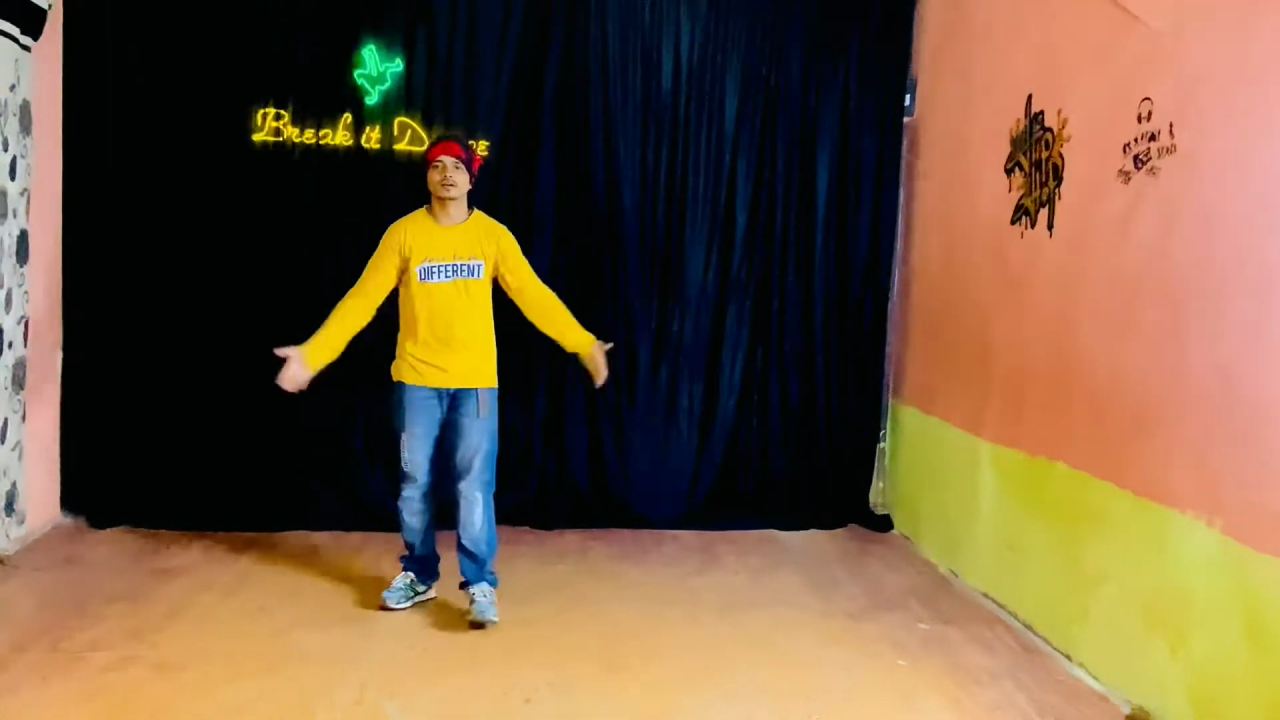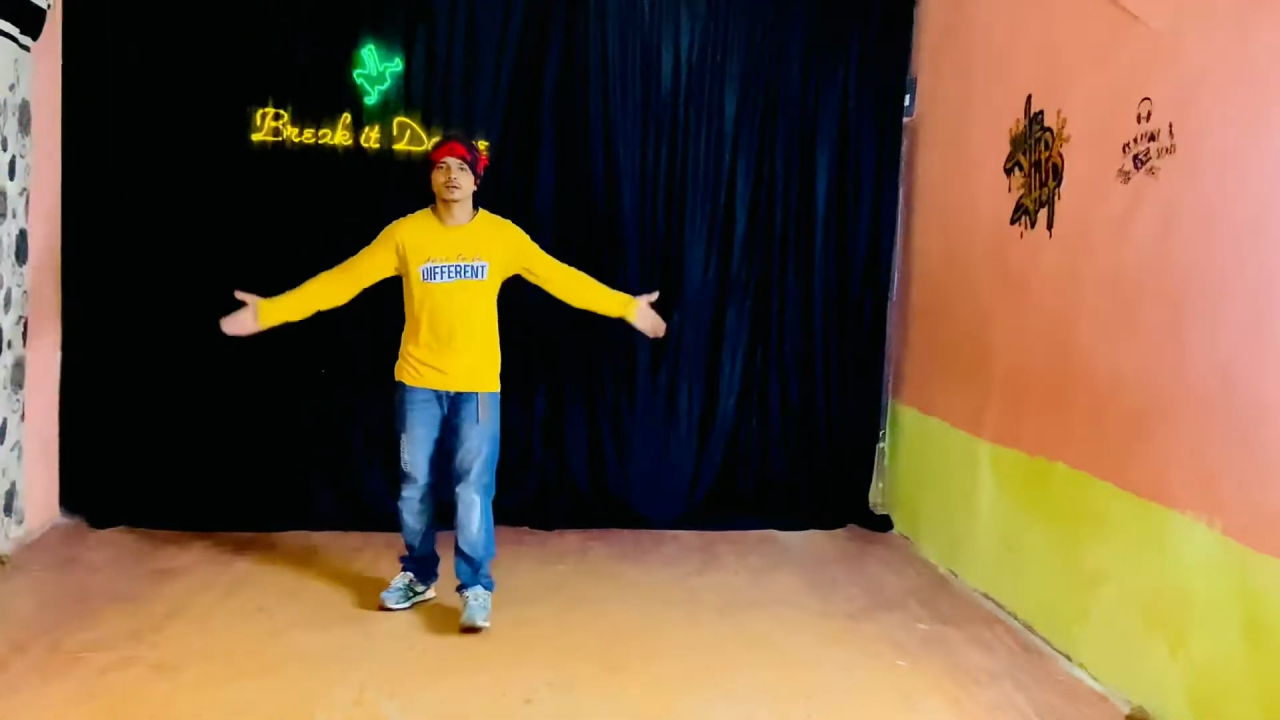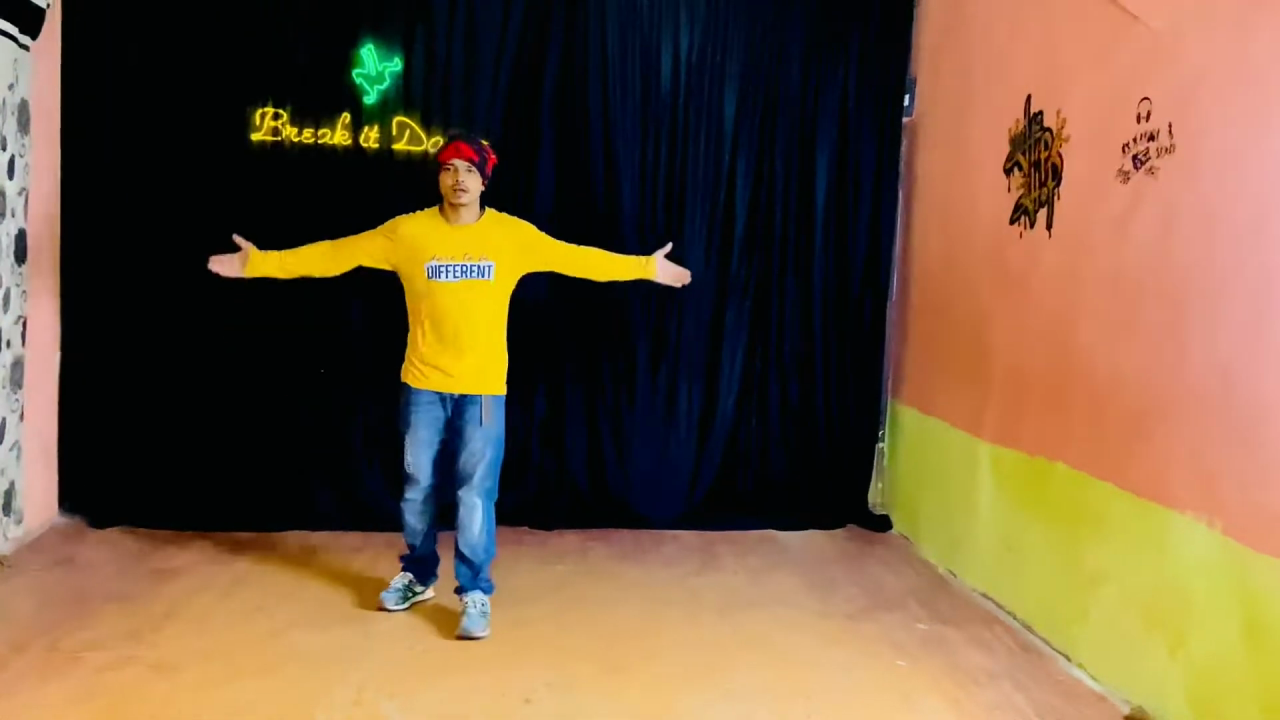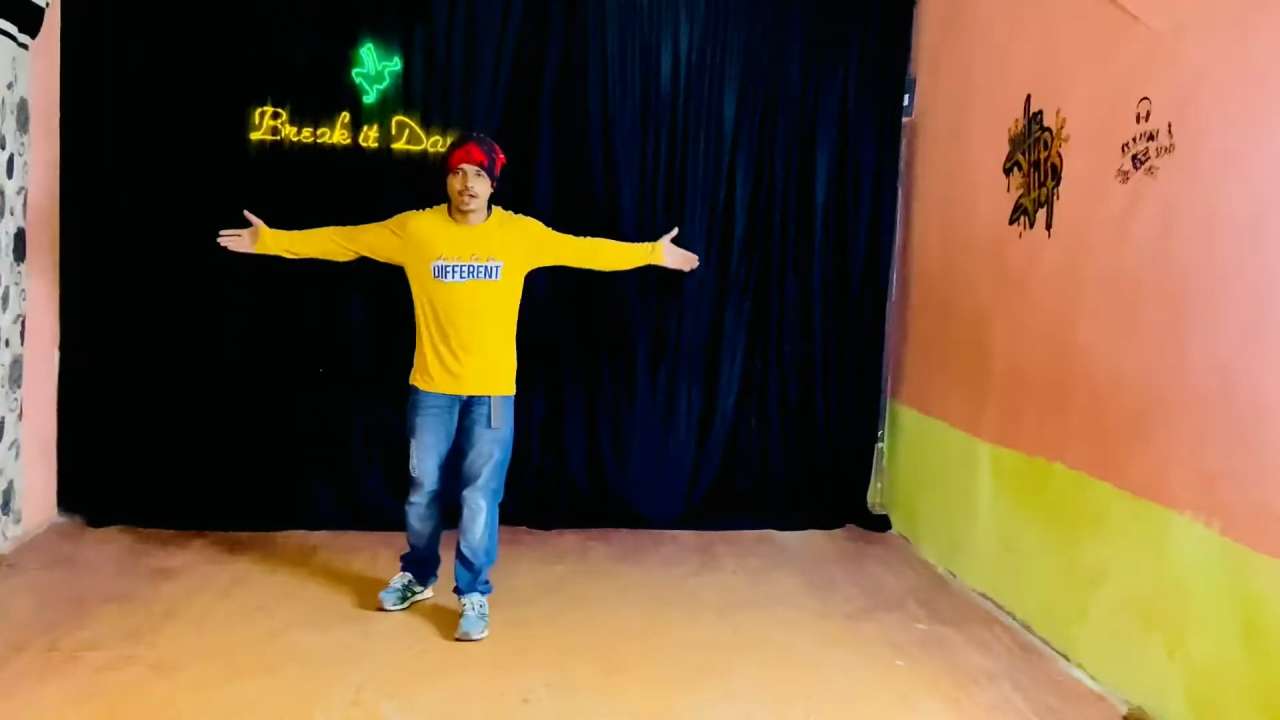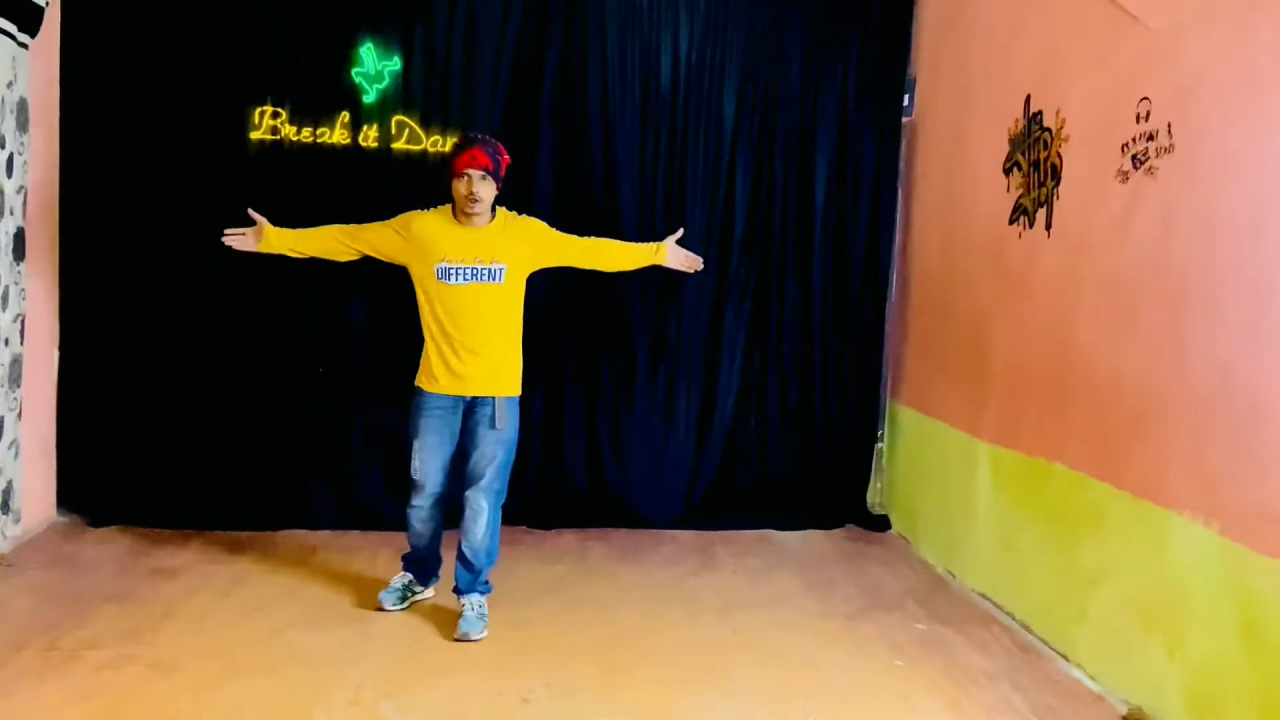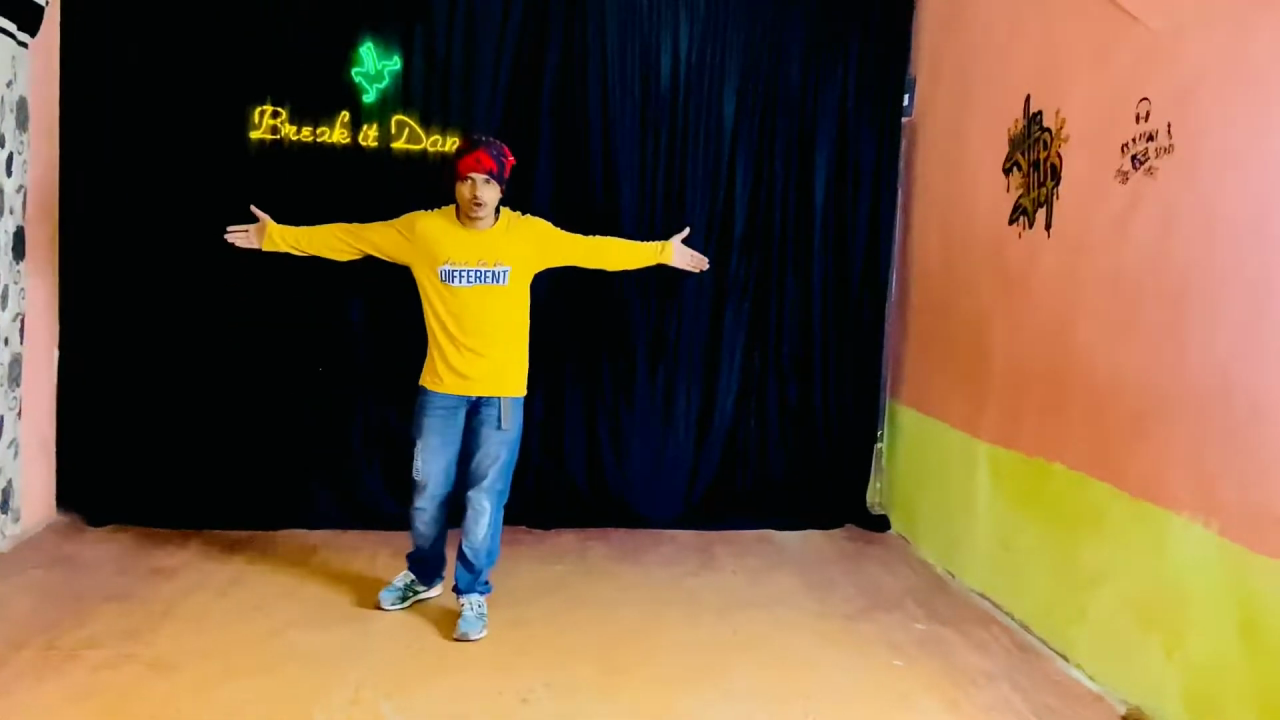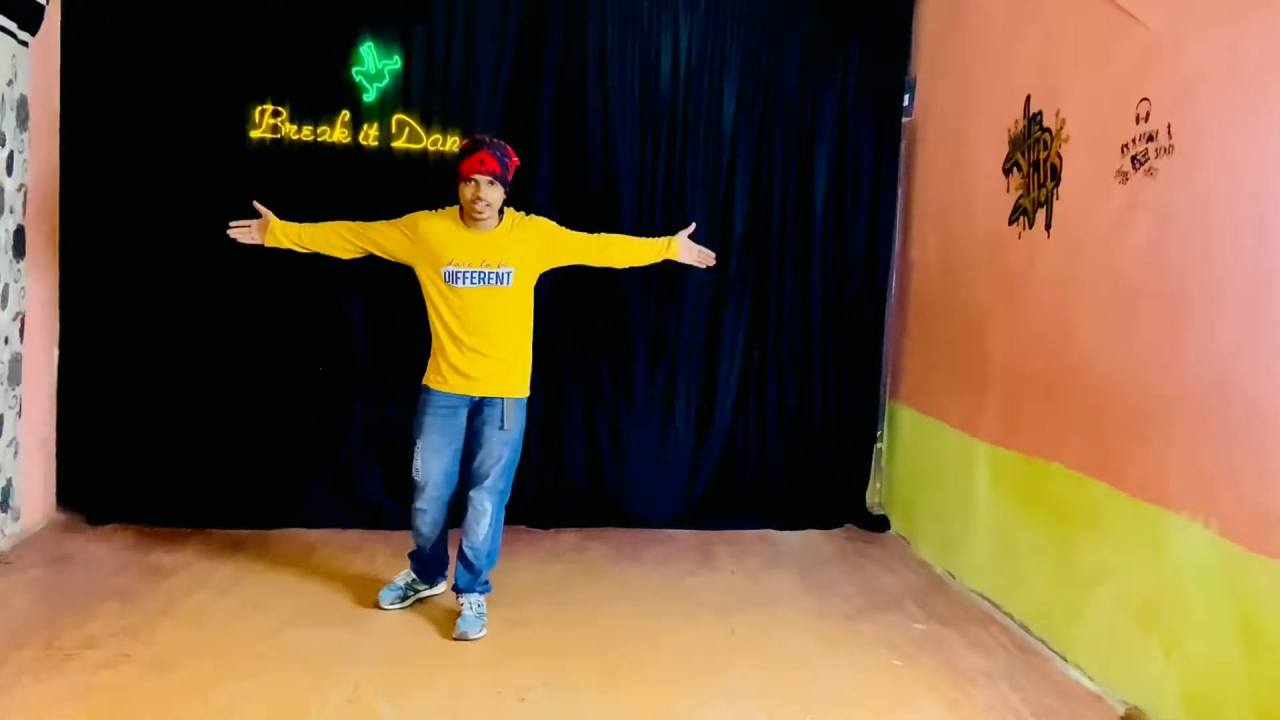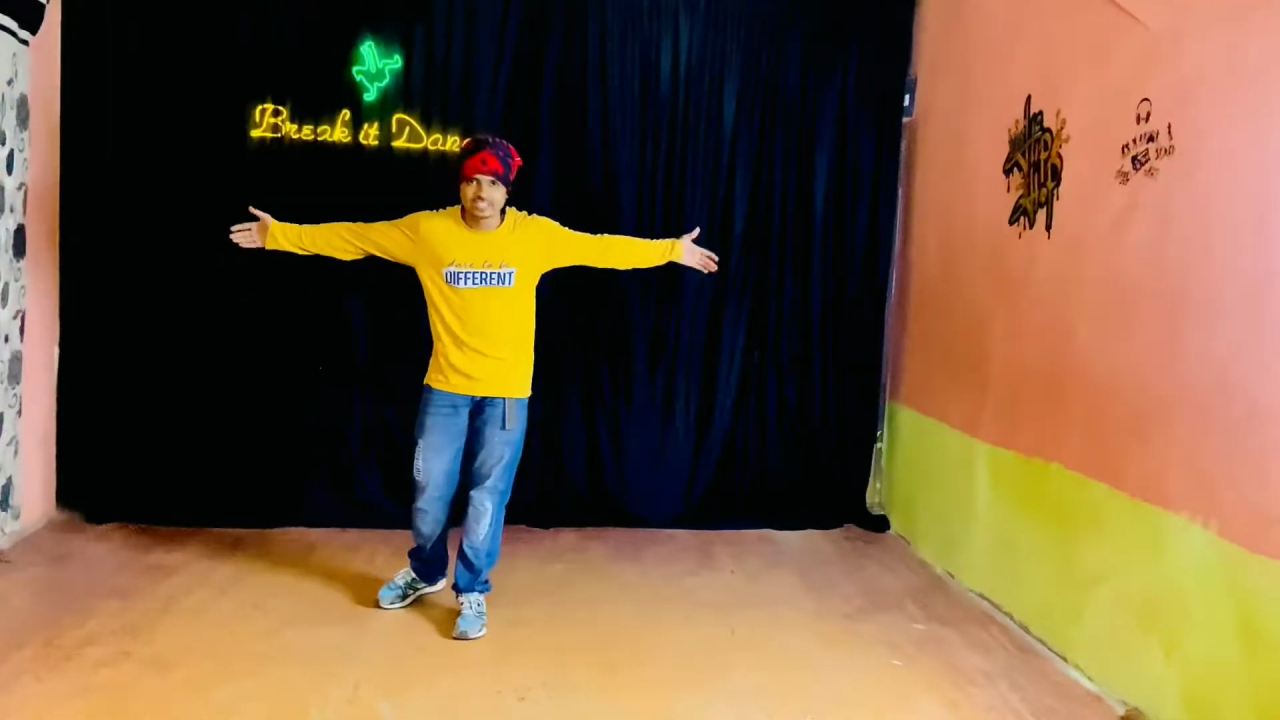
dt=0.1s
person 1, frame 1
left shoulder: (494, 234)
right shoulder: (403, 233)
left elbow: (533, 294)
right elbow: (363, 298)
left wrist: (583, 344)
right wrist: (313, 353)
left hip: (475, 381)
right hip: (417, 380)
left knee: (474, 481)
right knee: (415, 479)
left ankle: (479, 583)
right ankle: (419, 574)
person 1, frame 2
left shoulder: (501, 234)
right shoulder: (404, 233)
left elbow: (555, 275)
right elbow: (346, 278)
left wrist: (622, 305)
right wrist: (273, 310)
left hip: (478, 383)
right hip: (419, 381)
left knee: (474, 485)
right knee: (415, 481)
left ankle: (475, 588)
right ankle: (418, 575)
person 1, frame 3
left shoulder: (511, 232)
right shoulder: (409, 230)
left elbow: (573, 258)
right elbow: (338, 254)
left wrist: (643, 268)
right wrist: (262, 263)
left hip: (484, 385)
right hip: (424, 383)
left knee: (477, 488)
right knee: (418, 483)
left ankle: (475, 592)
right ankle: (418, 575)
person 1, frame 4
left shoulder: (520, 233)
right shoulder: (414, 229)
left elbow: (584, 251)
right elbow: (343, 239)
left wrist: (652, 253)
right wrist: (270, 240)
left hip: (492, 388)
right hip: (432, 384)
left knee: (482, 491)
right knee: (423, 485)
left ankle: (474, 594)
right ankle: (418, 575)
person 1, frame 5
left shoulder: (524, 234)
right shoulder: (418, 229)
left elbow: (589, 251)
right elbow: (346, 239)
left wrist: (656, 254)
right wrist: (273, 239)
left hip: (497, 389)
right hip: (437, 386)
left knee: (485, 492)
right knee: (426, 487)
left ankle: (474, 594)
right ankle: (419, 575)
person 1, frame 6
left shoulder: (529, 234)
right shoulder: (421, 230)
left elbow: (594, 250)
right elbow: (349, 237)
left wrist: (662, 252)
right wrist: (275, 235)
left hip: (502, 390)
right hip: (441, 386)
left knee: (486, 494)
right knee: (429, 487)
left ankle: (473, 594)
right ankle: (423, 575)
person 1, frame 7
left shoulder: (533, 234)
right shoulder: (425, 230)
left elbow: (599, 247)
right elbow: (352, 236)
left wrist: (668, 248)
right wrist: (278, 231)
left hip: (504, 390)
right hip: (444, 386)
left knee: (488, 494)
right knee: (430, 488)
left ankle: (473, 593)
right ankle: (425, 573)
person 1, frame 8
left shoulder: (535, 234)
right shoulder: (427, 230)
left elbow: (602, 248)
right elbow: (355, 238)
left wrist: (673, 251)
right wrist: (279, 234)
left hip: (506, 389)
right hip: (446, 386)
left knee: (489, 493)
right knee: (430, 487)
left ankle: (473, 592)
right ankle: (425, 572)
